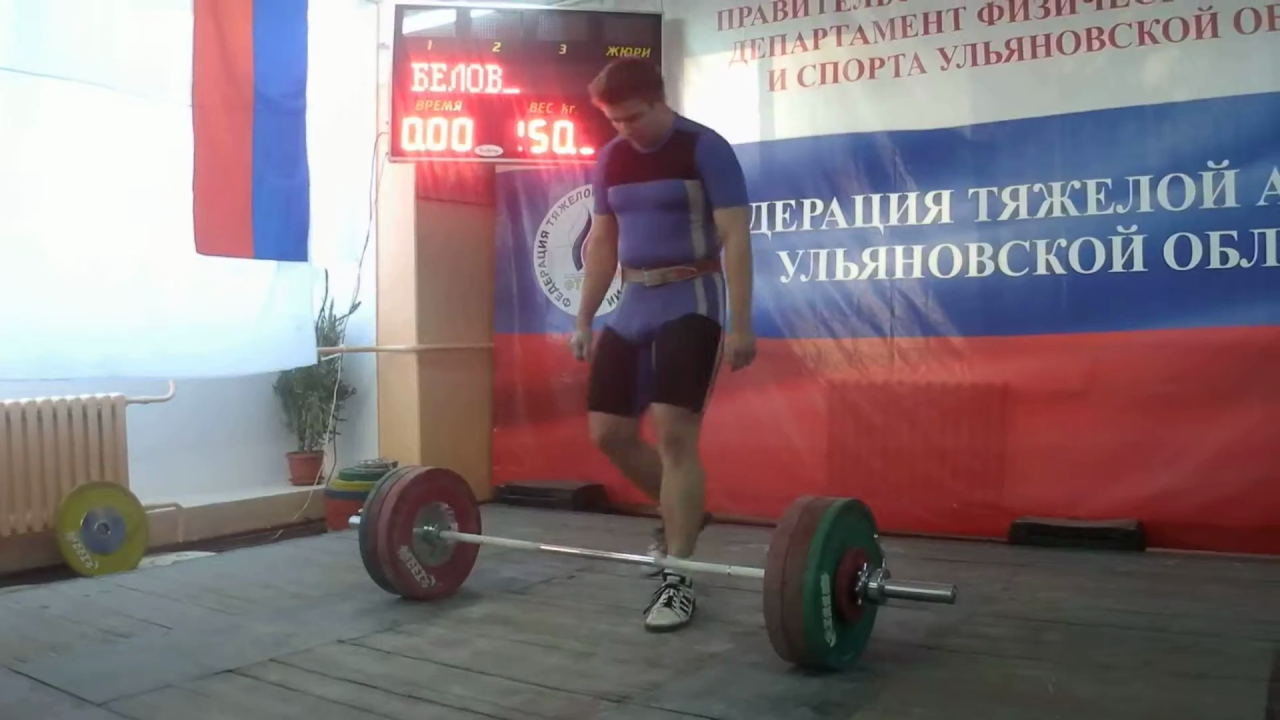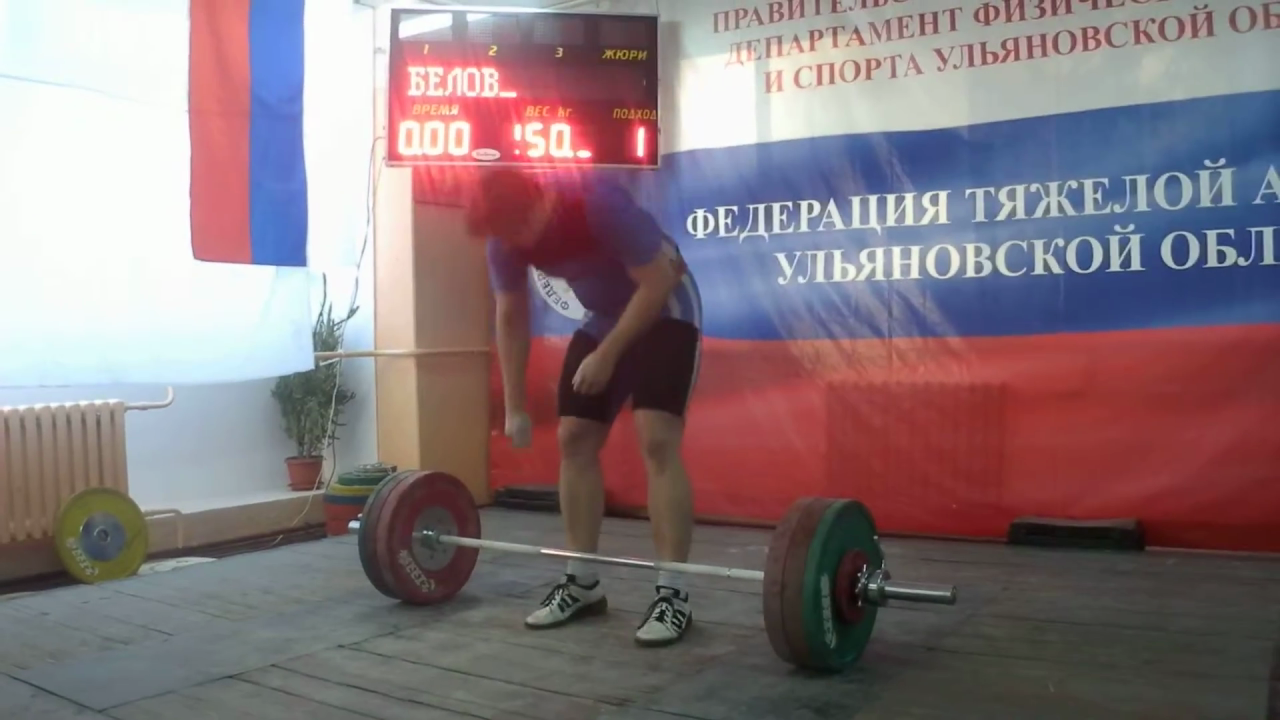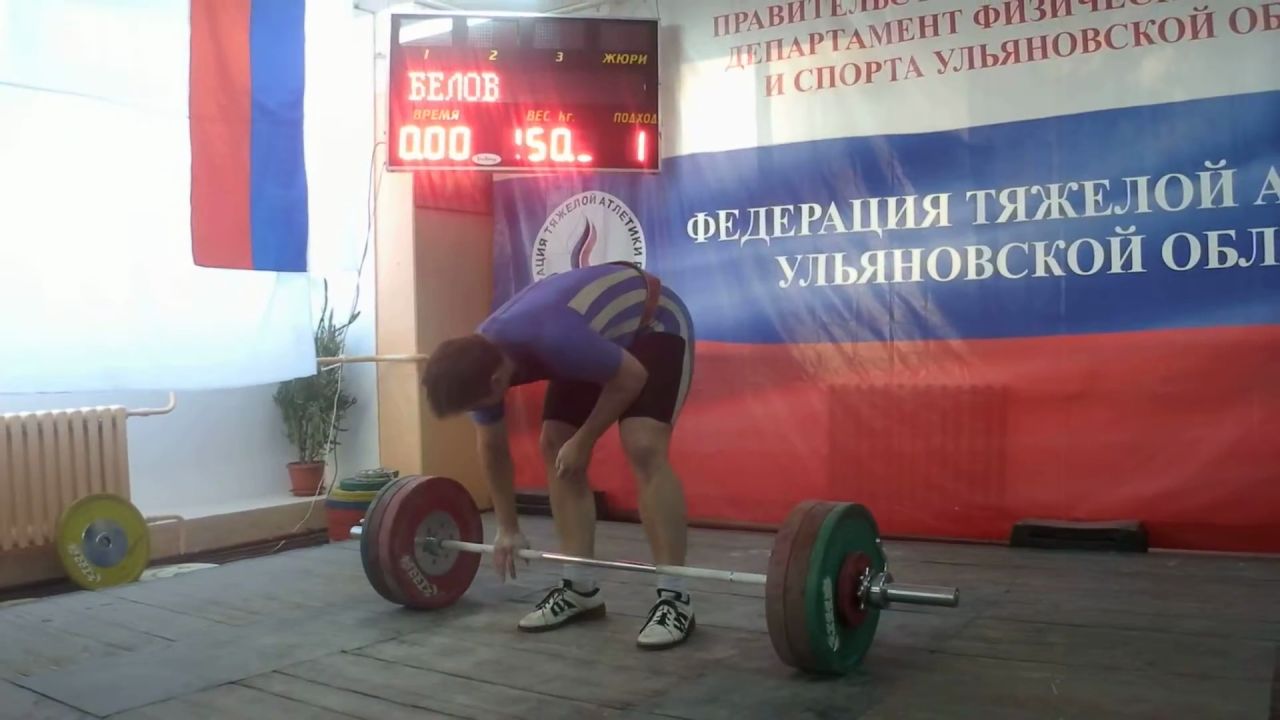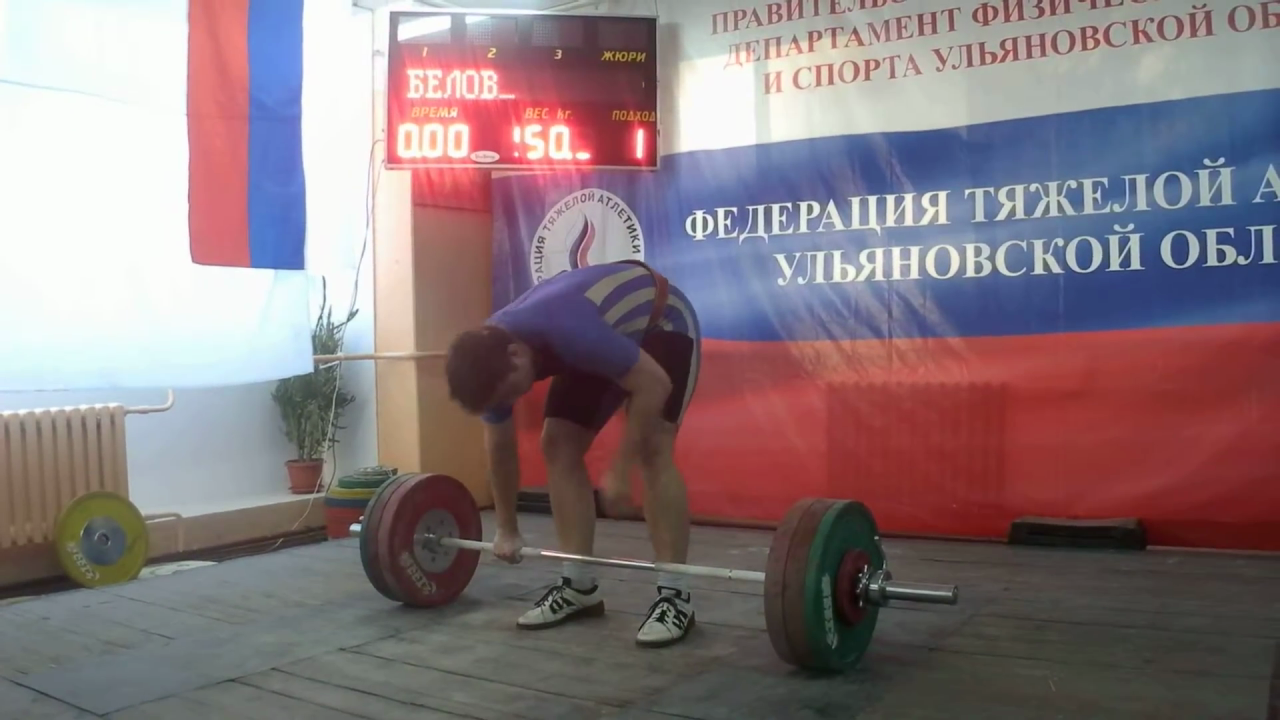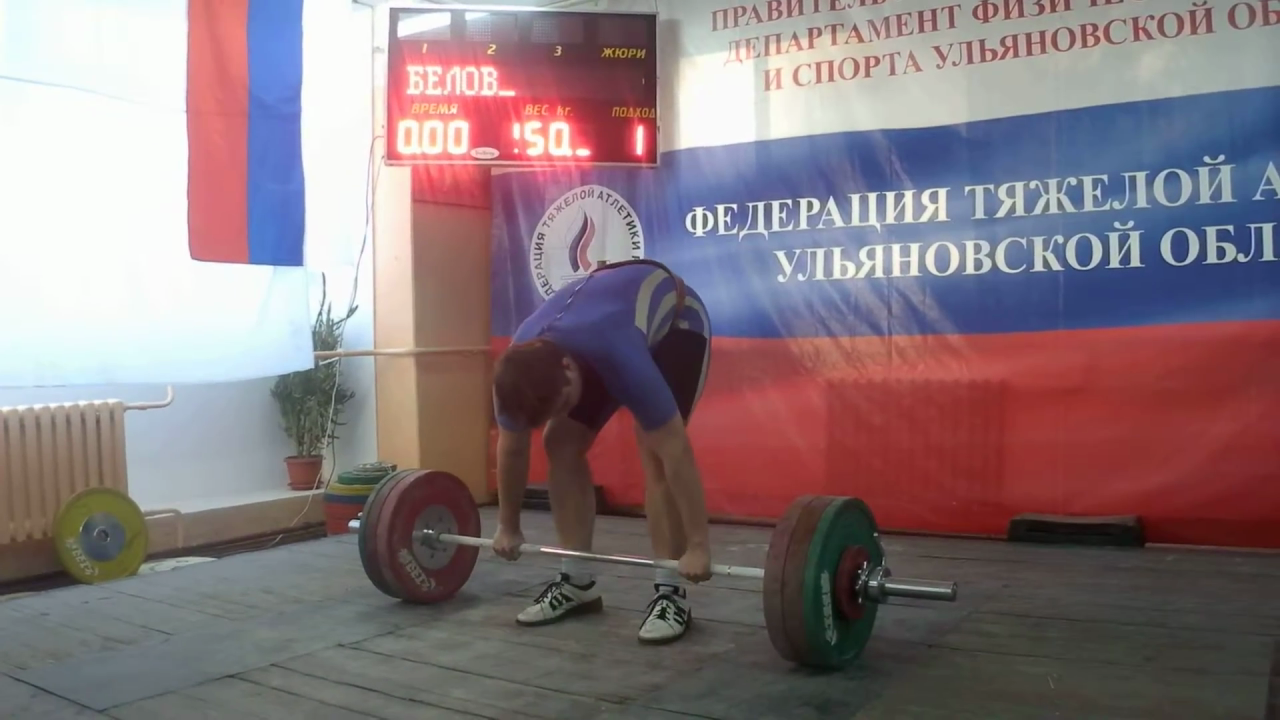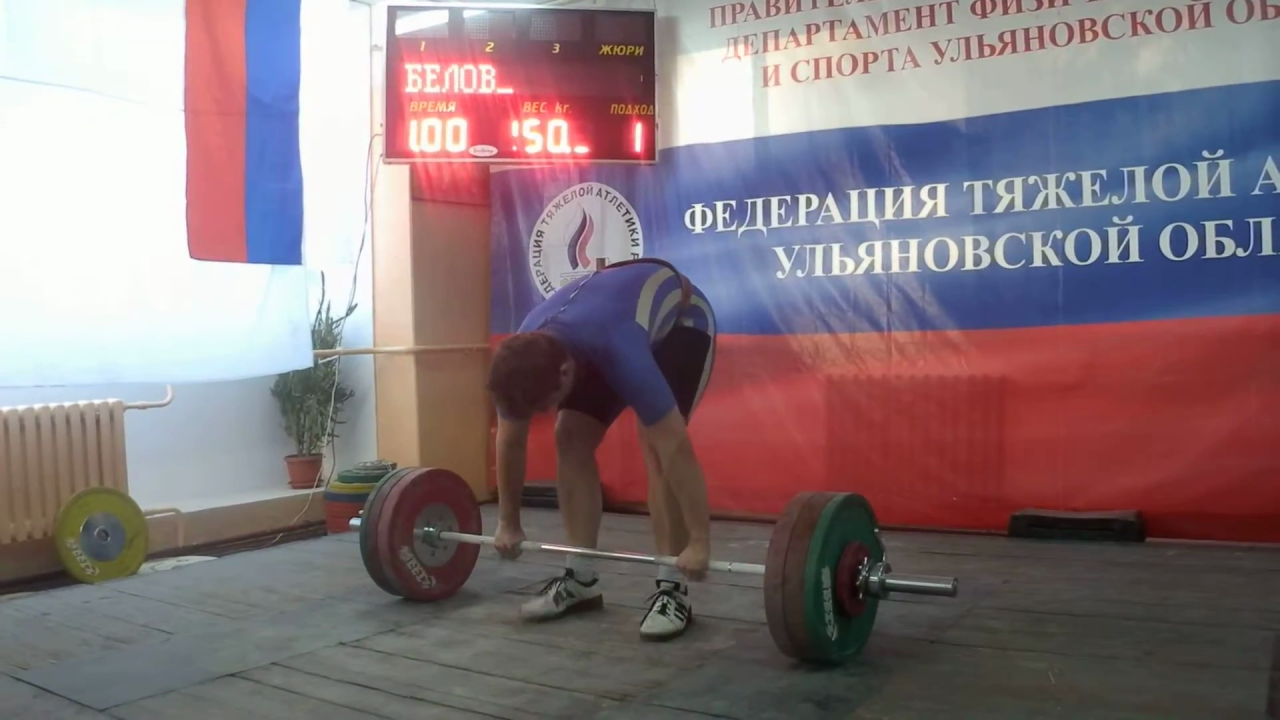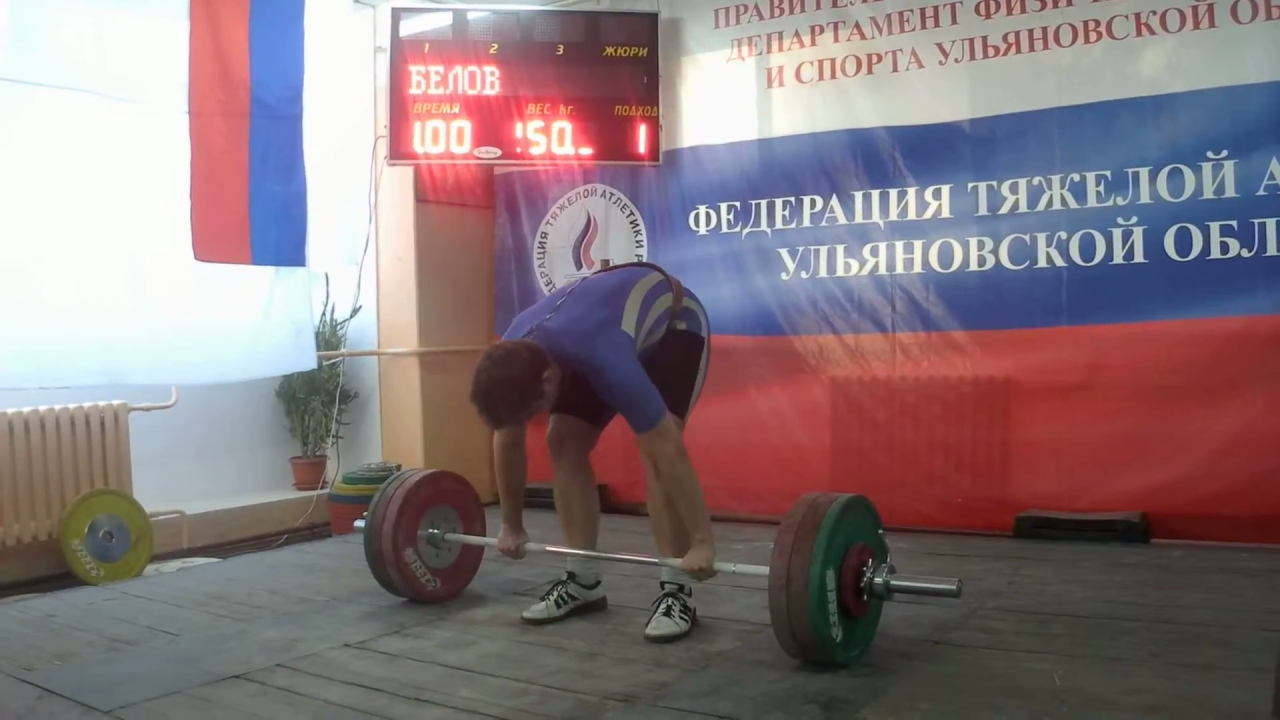
dt=0.7s
person 1, frame 1
left shoulder: (705, 149)
right shoulder: (611, 160)
left elbow: (735, 238)
right elbow: (602, 243)
left wrist: (740, 323)
right wrist: (583, 319)
left hip: (690, 302)
right hip: (631, 304)
left knee: (674, 434)
right knee: (607, 432)
left ankle: (678, 578)
right ankle: (676, 514)
person 1, frame 2
left shoulder: (600, 204)
right shoulder: (508, 238)
left elbow: (658, 280)
right elbow: (511, 320)
left wrist: (608, 356)
right wrist: (515, 409)
left hip: (665, 309)
right hip: (603, 319)
left knee: (656, 438)
right knee: (575, 441)
left ankle: (673, 592)
right ankle: (583, 581)
person 1, frame 3
left shoulder: (555, 339)
right shoulder: (481, 358)
left elbow: (631, 378)
right elbow: (493, 446)
left wrist: (583, 442)
right wrist: (507, 528)
left hip: (656, 322)
right hip: (601, 333)
left knee: (642, 447)
right knee: (553, 447)
left ankle: (675, 597)
right ankle: (580, 588)
person 1, frame 4
left shoulder: (568, 330)
right shoulder: (491, 355)
left elbow: (655, 384)
right elbow: (500, 444)
left wrist: (620, 468)
right wrist: (507, 530)
left hip: (663, 323)
right hip: (607, 333)
left knee: (650, 449)
right knee: (557, 446)
left ankle: (675, 595)
right ankle: (579, 586)
person 1, frame 5
left shoulder: (618, 356)
right shoulder: (520, 371)
left elbow: (675, 452)
right elbow: (512, 450)
left wrist: (698, 546)
right wrist: (508, 527)
left hip: (676, 320)
left knee: (653, 448)
right knee: (560, 445)
left ankle: (671, 593)
right ankle: (577, 582)
person 1, frame 6
left shoulder: (617, 350)
right shoulder: (522, 359)
left elbow: (675, 446)
right elbow: (510, 440)
left wrist: (699, 542)
right wrist: (509, 523)
left hip: (681, 320)
right hip: (614, 308)
left knee: (656, 444)
right knee: (570, 439)
left ankle: (673, 588)
right ankle: (581, 577)
person 1, frame 7
left shoulder: (603, 359)
right shoulder: (511, 361)
left elbow: (670, 451)
right elbow: (507, 444)
left wrist: (702, 543)
right wrist: (511, 525)
left hip: (675, 322)
left knee: (653, 448)
right knee: (563, 442)
left ankle: (676, 590)
right ankle: (582, 579)
